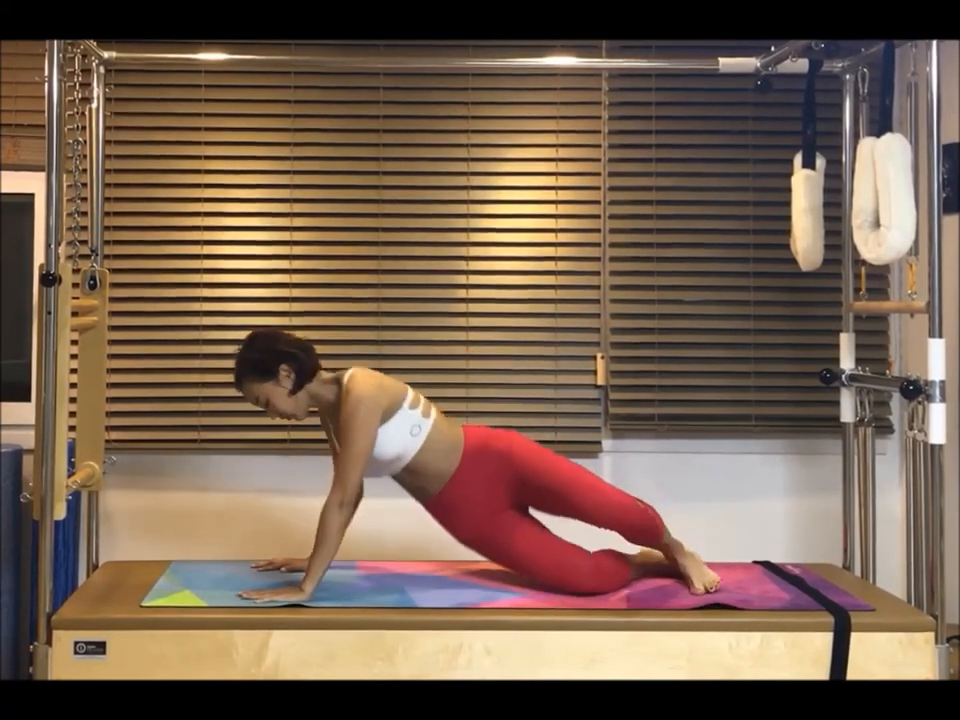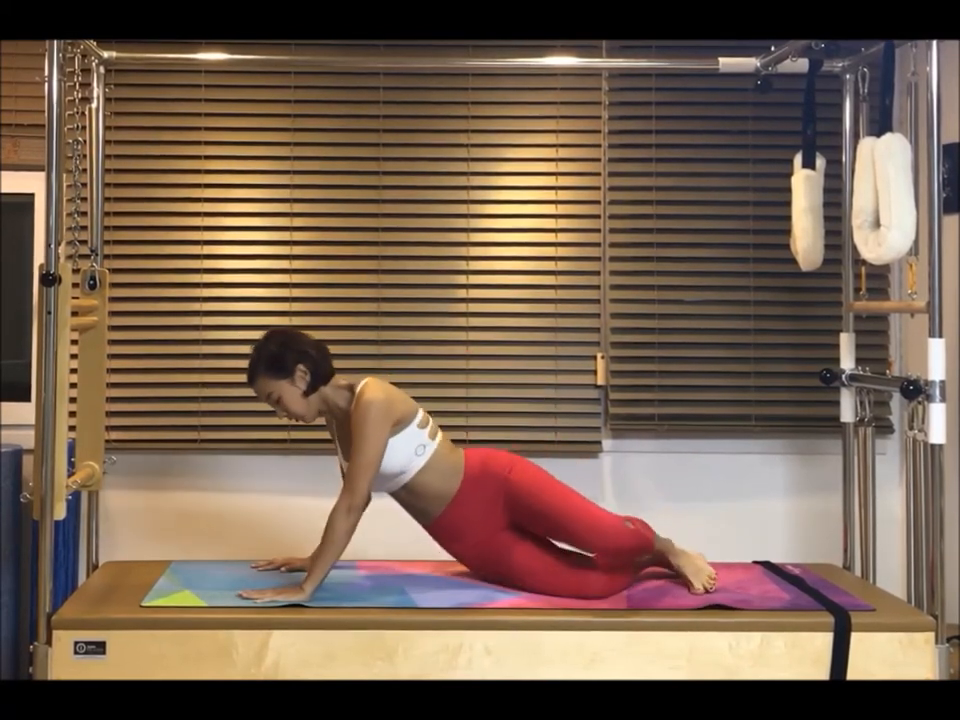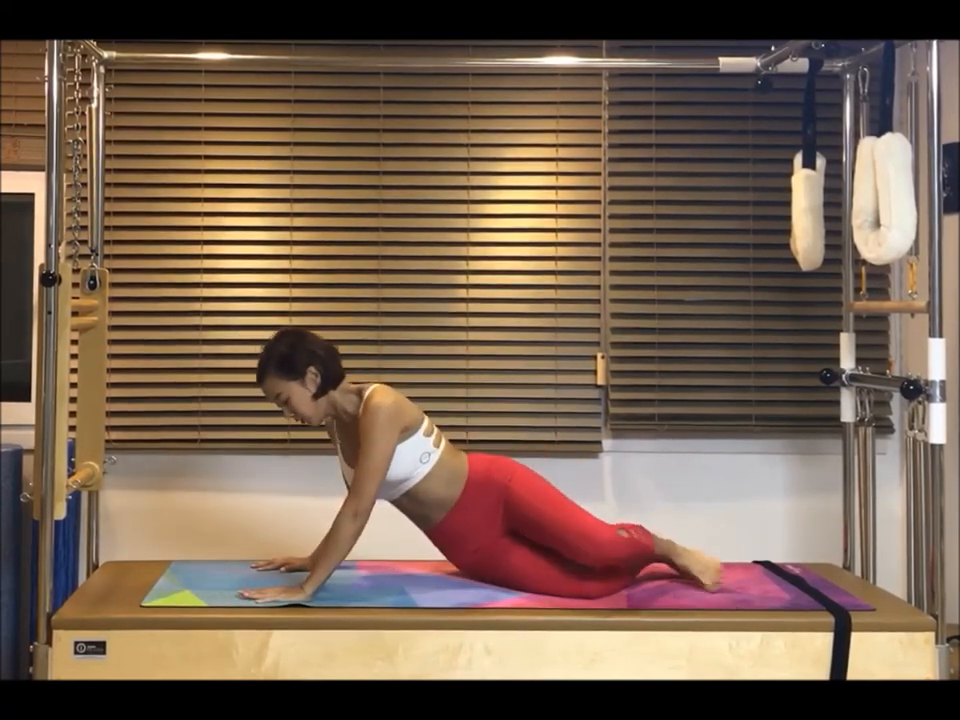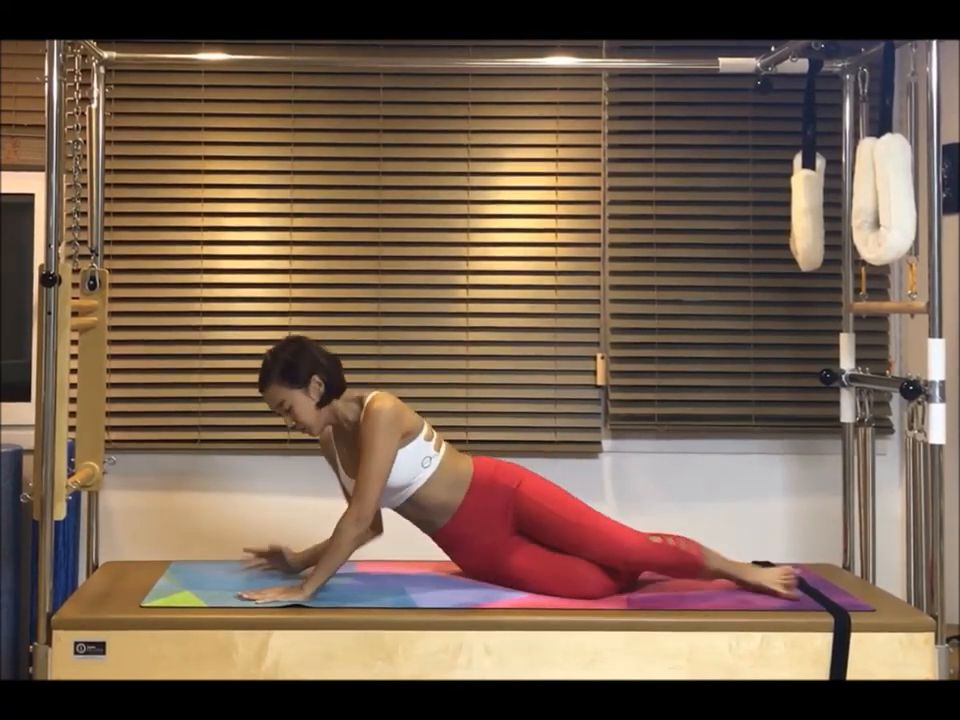
dt=0.2s
person 1, frame 1
left shoulder: (359, 391)
right shoulder: (331, 412)
left elbow: (340, 498)
right elbow: (349, 496)
left wrist: (307, 588)
right wrist: (312, 561)
left hip: (495, 458)
right hip: (465, 509)
left knee: (614, 508)
right knee: (587, 577)
left ankle: (677, 552)
right ankle: (654, 563)
person 1, frame 2
left shoulder: (372, 400)
right shoulder: (338, 418)
left elbow: (351, 504)
right elbow: (355, 503)
left wrist: (306, 589)
right wrist: (313, 560)
left hip: (494, 481)
right hip: (467, 535)
left knee: (607, 534)
left ankle: (669, 551)
right ankle: (650, 562)
person 1, frame 3
left shoulder: (379, 405)
right shoulder: (338, 423)
left elbow: (358, 512)
right elbow: (356, 505)
left wrist: (306, 589)
right wrist: (312, 560)
left hip: (495, 487)
right hip: (468, 545)
left knee: (598, 547)
left ankle: (668, 548)
right ankle: (651, 561)
person 1, frame 4
left shoulder: (378, 411)
right shoulder: (331, 441)
left elbow: (358, 516)
right elbow: (367, 526)
left wrist: (304, 589)
right wrist: (298, 560)
left hip: (503, 492)
right hip: (476, 549)
left knee: (624, 550)
left ankle: (732, 569)
right ankle: (652, 568)
